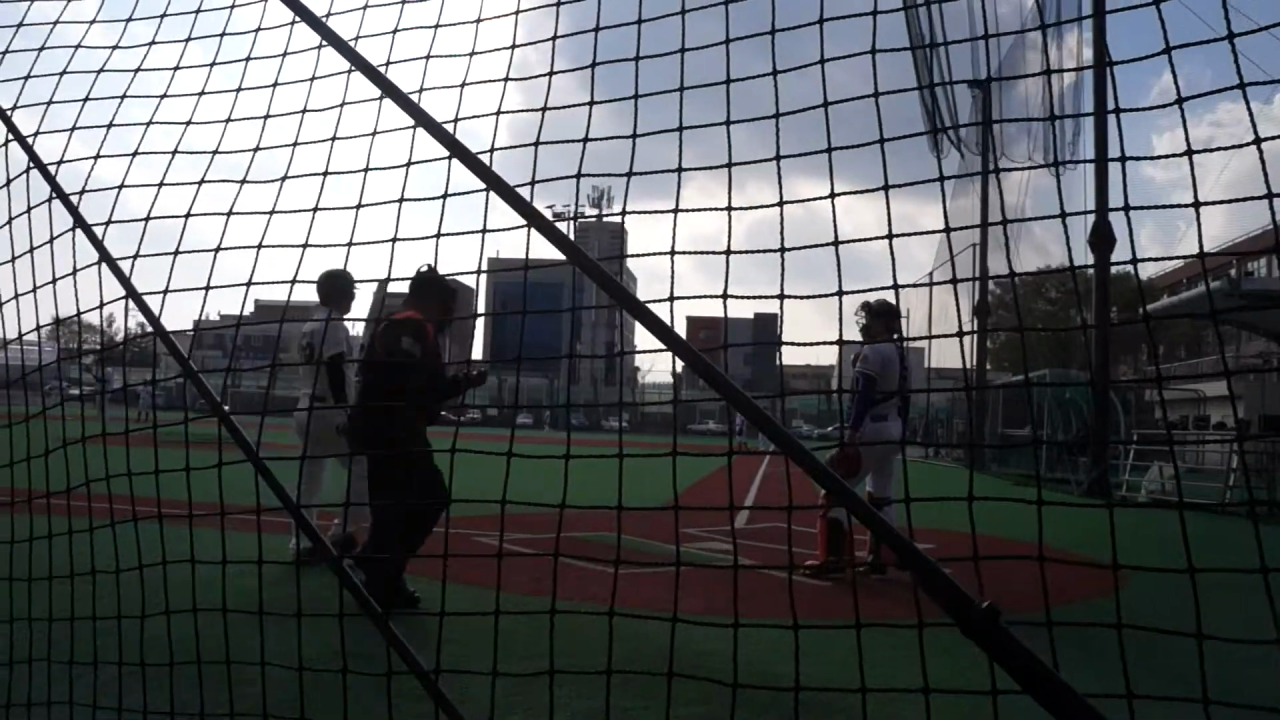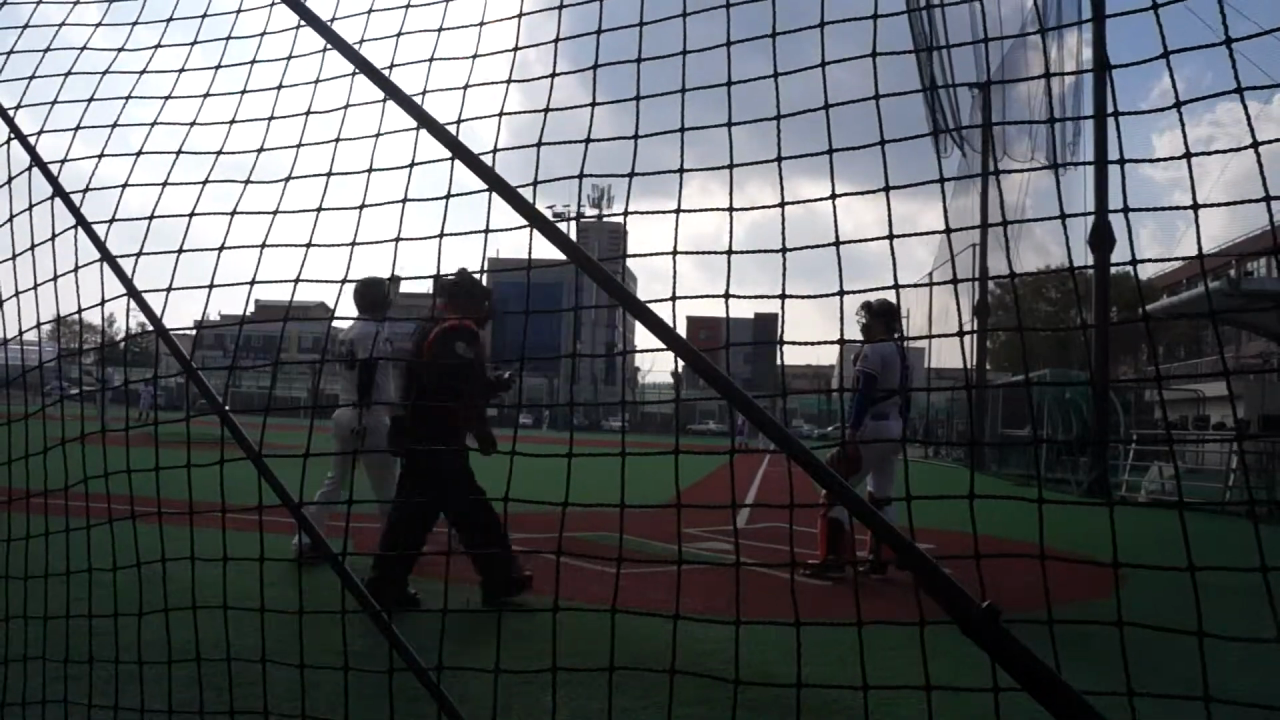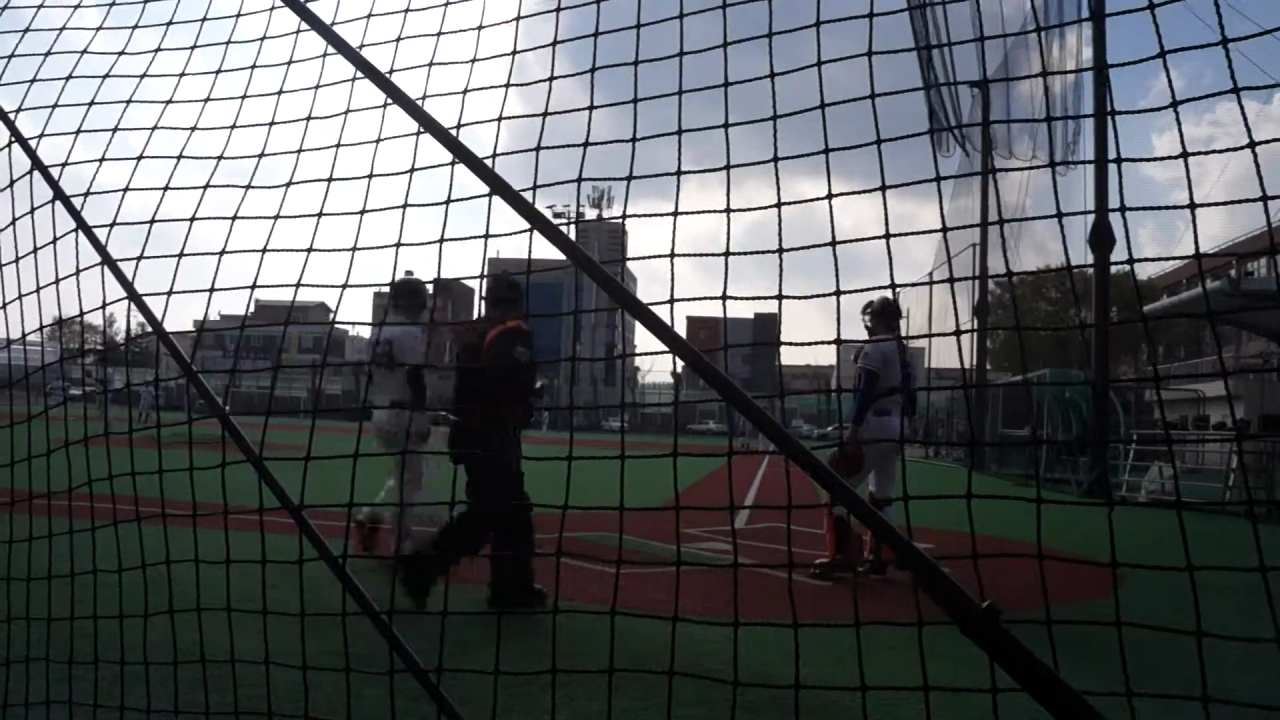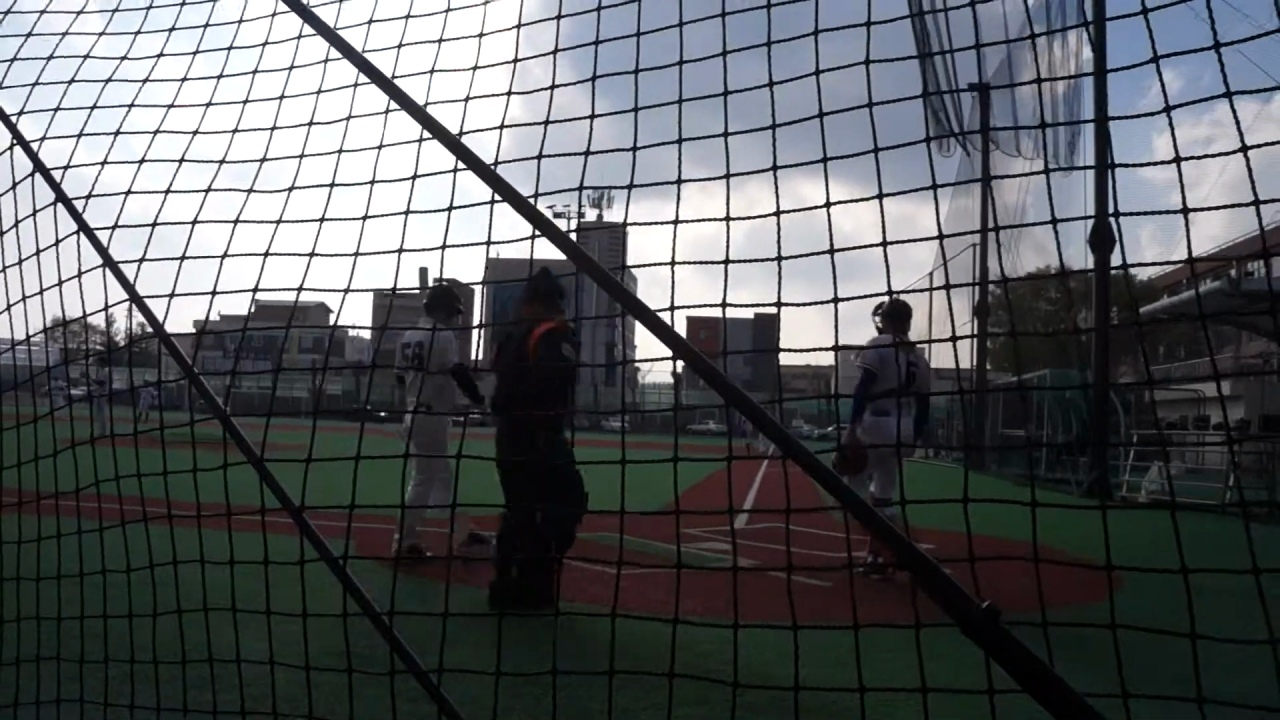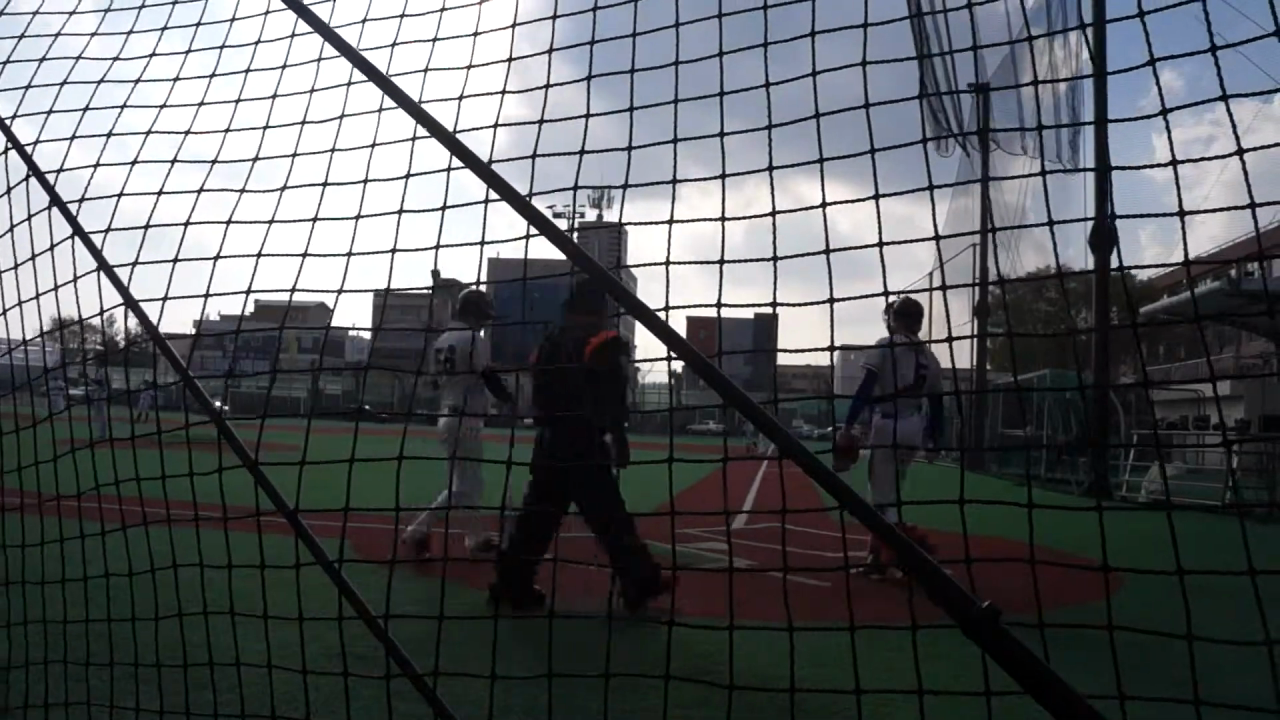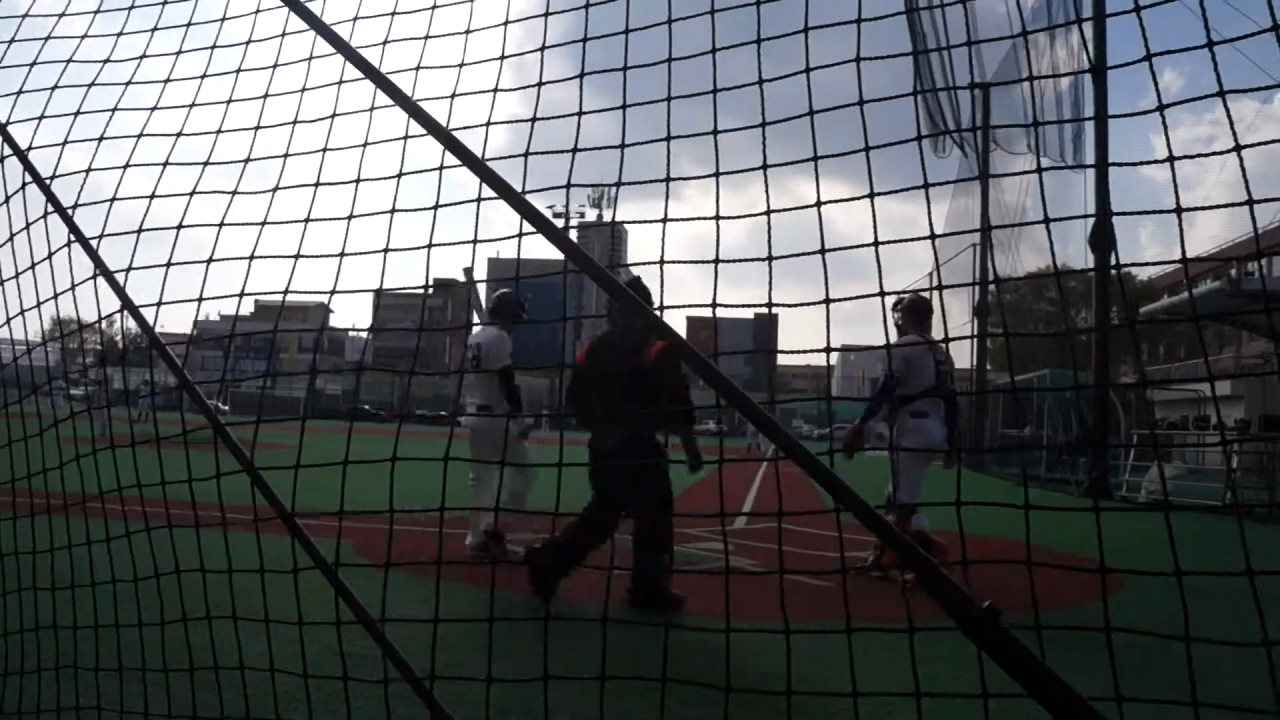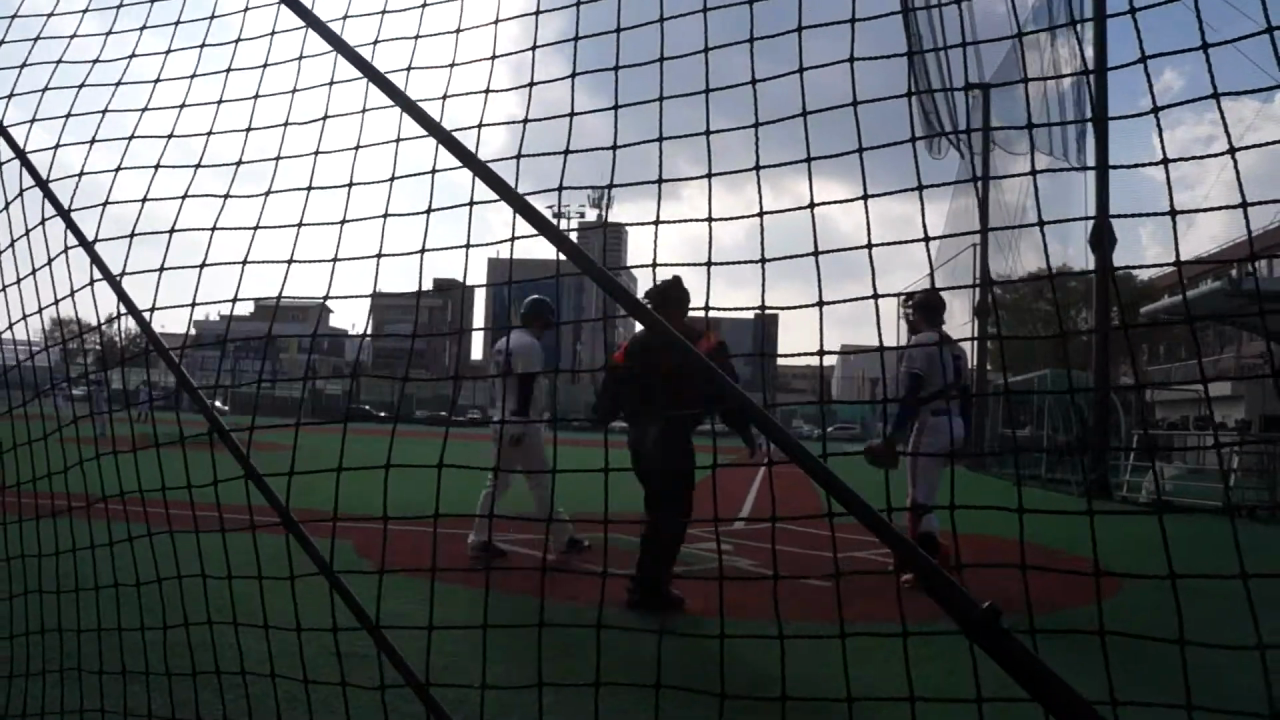
dt=0.2s
person 1, frame 1
left shoulder: (412, 328)
right shoulder: (411, 327)
left elbow: (427, 385)
right elbow: (396, 383)
left wrist: (465, 382)
right wrist: (410, 429)
left hip: (400, 435)
right hip: (391, 434)
left knee: (433, 496)
right knee: (397, 508)
left ankle: (377, 568)
right ankle: (382, 586)
person 1, frame 2
left shoulder: (435, 331)
right shoulder: (459, 334)
right elbow: (456, 388)
left wrist: (496, 385)
right wrist: (479, 428)
left hip: (425, 435)
right hip: (438, 438)
left knee: (472, 507)
right knee: (417, 512)
left ankle: (501, 579)
right ankle: (387, 583)
person 1, frame 3
left shoulder: (474, 335)
right shoulder: (512, 335)
right elbow: (509, 387)
left wrist: (530, 394)
right wrist: (510, 432)
left hip: (469, 435)
right hip: (493, 439)
left knee: (489, 512)
right knee: (509, 512)
left ankle: (513, 586)
right ankle: (426, 564)
person 1, frame 4
left shoulder: (511, 335)
right shoulder: (555, 332)
right elbow: (557, 386)
right wrist: (556, 432)
left hip: (508, 435)
right hip: (540, 437)
left knee: (520, 511)
right knee: (567, 506)
left ankle: (509, 587)
right ankle: (534, 584)
person 1, frame 5
left shoulder: (550, 343)
right shoulder: (607, 343)
left elbow: (539, 394)
right elbow: (612, 395)
right wrist: (618, 438)
left hip: (549, 442)
right hip: (585, 443)
left knee: (539, 514)
right knee: (611, 516)
left ankle: (513, 582)
right ankle: (640, 581)
person 1, frame 6
left shoulder: (596, 347)
right shoulder: (660, 348)
left elbow: (575, 397)
right elbow: (675, 398)
left wrist: (594, 420)
right wrist: (688, 441)
left hip: (602, 442)
right hip: (637, 442)
left knee: (602, 512)
right knee: (654, 515)
left ankle: (549, 561)
right ankle: (649, 590)
person 1, frame 7
left shoulder: (633, 347)
right shoulder: (705, 346)
left elbow: (609, 396)
right elbow: (726, 395)
left wrist: (604, 417)
right wrist: (746, 431)
left hip: (641, 438)
right hip: (674, 439)
left knee: (667, 510)
right knee: (669, 514)
left ankle: (650, 580)
right ankle: (647, 588)
person 2, frame 1
left shoulder: (873, 349)
right shoulder: (900, 354)
left elbow: (864, 395)
right elbow: (904, 400)
left wrist: (851, 433)
left hip: (872, 429)
right hip: (893, 430)
right knee: (881, 497)
left ankle: (834, 558)
right ankle: (878, 558)
person 2, frame 2
left shoulder: (873, 348)
right shoulder: (901, 353)
left elbow: (864, 394)
left wrist: (851, 432)
left hip: (873, 428)
right hip: (894, 429)
right knee: (882, 497)
left ankle: (834, 558)
right ankle: (878, 558)
person 2, frame 3
left shoulder: (874, 346)
right shoulder: (904, 353)
left elbow: (866, 390)
right elbow: (910, 401)
left wrist: (853, 428)
left hip: (874, 427)
right hip: (897, 429)
right knee: (882, 497)
left ankle: (842, 558)
right ankle: (876, 558)
person 2, frame 4
left shoulder: (878, 345)
right shoulder: (917, 357)
left elbow: (863, 388)
right elbow: (923, 403)
left wrist: (852, 427)
right wrist: (915, 437)
left hip: (877, 424)
right hip: (905, 429)
left knee: (856, 490)
right knee: (882, 496)
right ankle: (878, 558)
person 2, frame 5
left shoulder: (886, 346)
right shoulder: (929, 357)
left elbow: (865, 389)
right elbow: (936, 404)
left wrist: (848, 425)
right wrist: (933, 442)
left hip: (889, 427)
right hip: (915, 429)
left knee: (882, 499)
right knee: (885, 496)
right ankle: (878, 559)
person 2, frame 6
left shoulder: (903, 346)
right shoulder: (942, 353)
left elbow: (885, 391)
right elbow: (951, 402)
left wrist: (861, 424)
right wrist: (951, 443)
left hip: (910, 428)
right hip: (935, 430)
left knee: (905, 501)
right knee: (897, 497)
right ankle: (884, 558)
person 2, frame 7
left shoulder: (919, 345)
right shoulder: (955, 348)
left elbow: (910, 395)
right elbow: (965, 395)
left wrist: (892, 433)
right wrist: (960, 437)
left hip: (930, 425)
right hip: (954, 426)
left knee: (921, 500)
right knee: (923, 497)
person 3, frame 1
left shoulder: (309, 327)
right shoulder: (334, 327)
right elbow: (335, 371)
right wrist: (342, 412)
left hip: (304, 409)
right hip: (328, 411)
left knee: (308, 479)
right knee: (357, 474)
left ankle: (300, 542)
right ankle: (343, 531)
person 3, frame 2
left shoulder: (347, 334)
right shoulder: (374, 332)
right elbow: (367, 375)
right wrist: (362, 416)
left hip: (343, 415)
right hip: (370, 416)
left knee: (335, 483)
right knee: (387, 483)
left ankle: (307, 539)
person 3, frame 3
left shoulder: (378, 333)
right shoulder: (412, 333)
left elbow: (372, 373)
right elbow: (416, 378)
right wrist: (424, 420)
left hip: (379, 413)
right hip: (405, 415)
left knee: (402, 478)
right knee: (410, 480)
left ankle: (371, 518)
right ankle: (401, 541)
person 3, frame 4
left shoulder: (407, 338)
right shoulder: (443, 336)
left elbow: (402, 378)
right elbow: (460, 376)
right wrist: (482, 404)
left hip: (413, 416)
right hip: (432, 418)
left knee: (443, 479)
right knee: (422, 483)
left ankle: (462, 534)
right ankle: (404, 543)
person 3, frame 5
left shoulder: (440, 342)
right shoulder: (473, 339)
left elbow: (437, 381)
right elbow: (488, 378)
right wrist: (513, 404)
left hip: (447, 419)
right hip: (465, 421)
left knee: (466, 483)
right knee: (463, 487)
left ankle: (477, 539)
right ankle: (418, 533)
person 3, frame 6
left shoulder: (472, 339)
right shoulder: (499, 338)
right elbow: (507, 380)
right wrist: (520, 417)
left hip: (471, 416)
right hip: (493, 418)
left knee: (480, 479)
right knee: (522, 473)
left ankle: (479, 539)
right ankle: (493, 526)
person 3, frame 7
left shoulder: (501, 344)
right shoulder: (530, 345)
right elbow: (525, 386)
right wrist: (521, 424)
left hip: (500, 422)
right hip: (521, 422)
left knee: (497, 482)
right knee: (542, 483)
left ankle: (480, 540)
right ankle: (562, 539)
